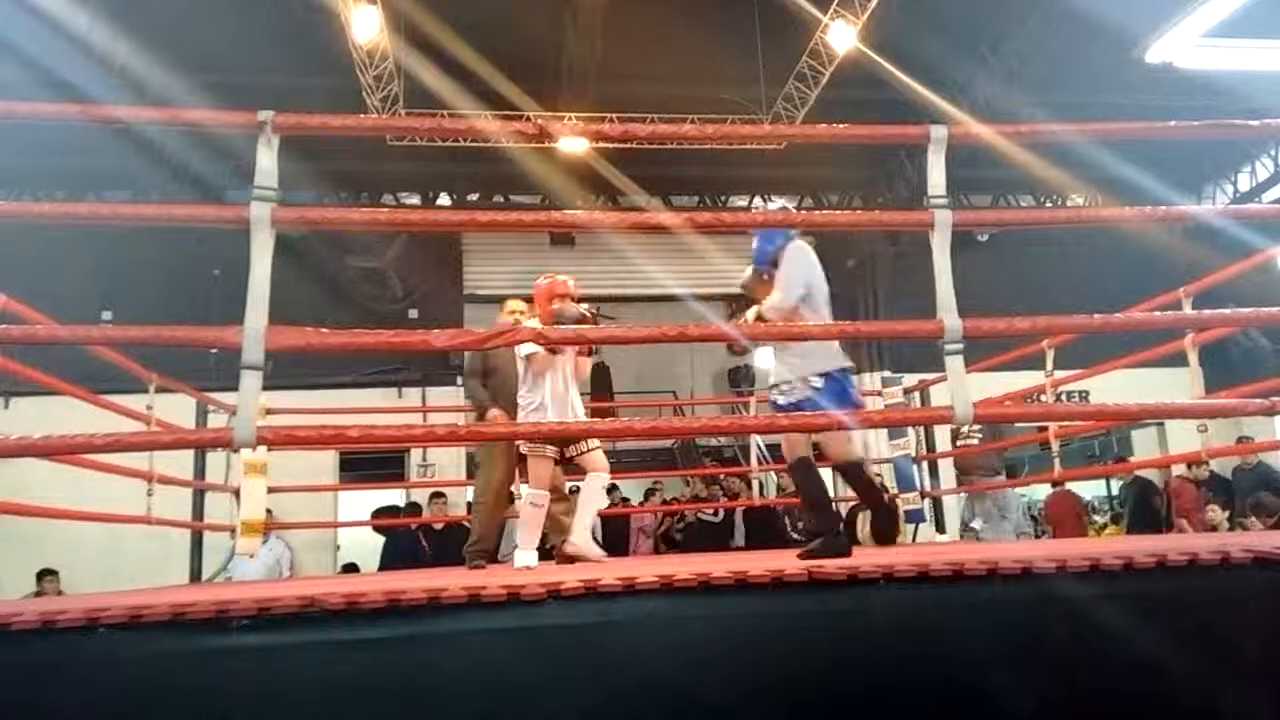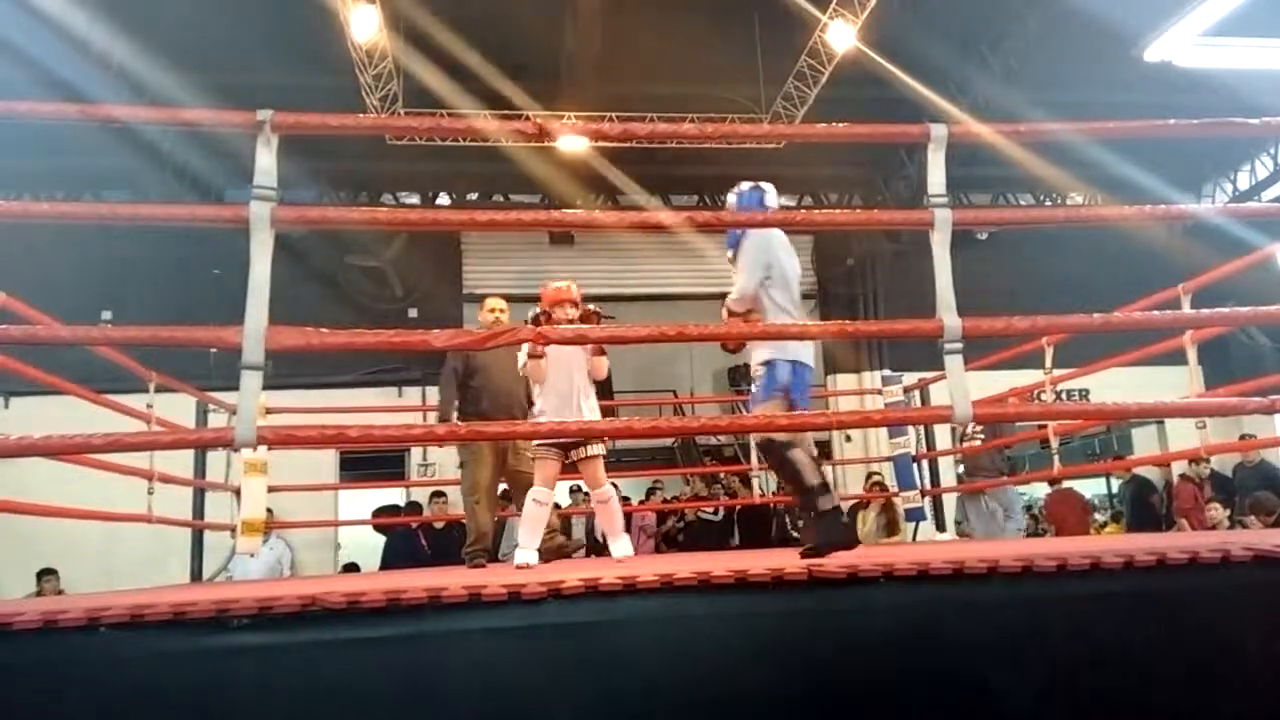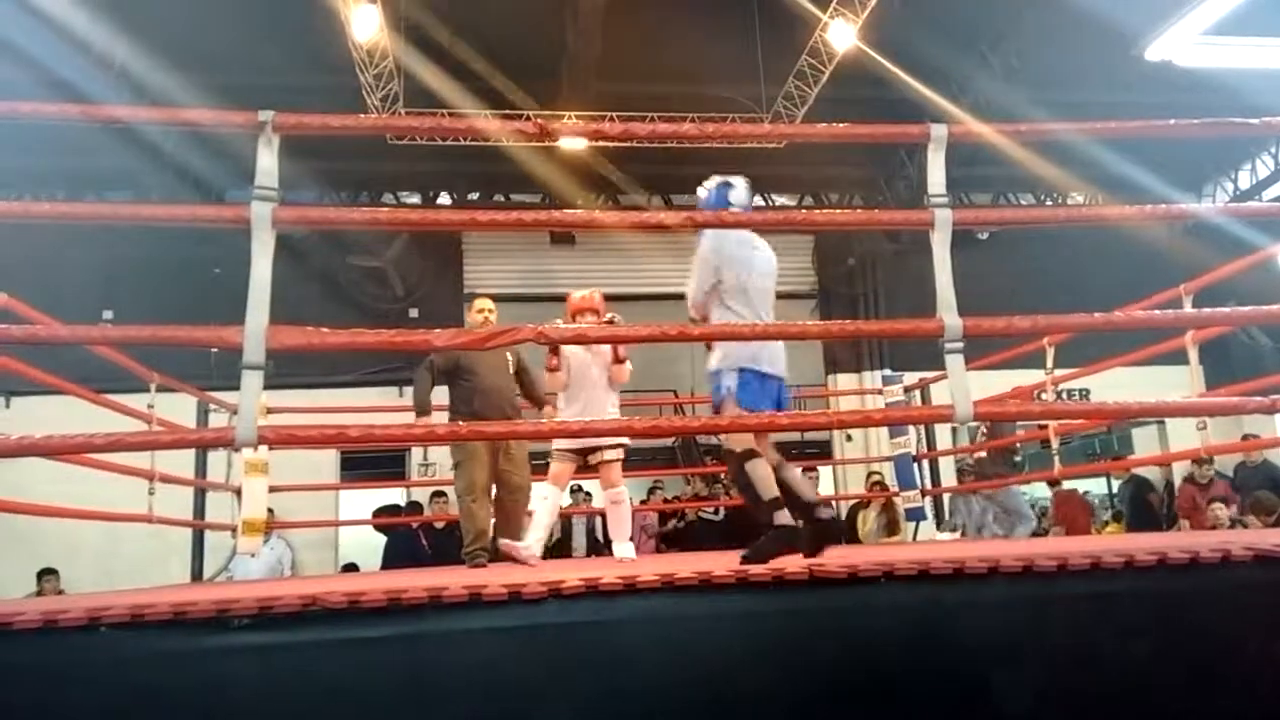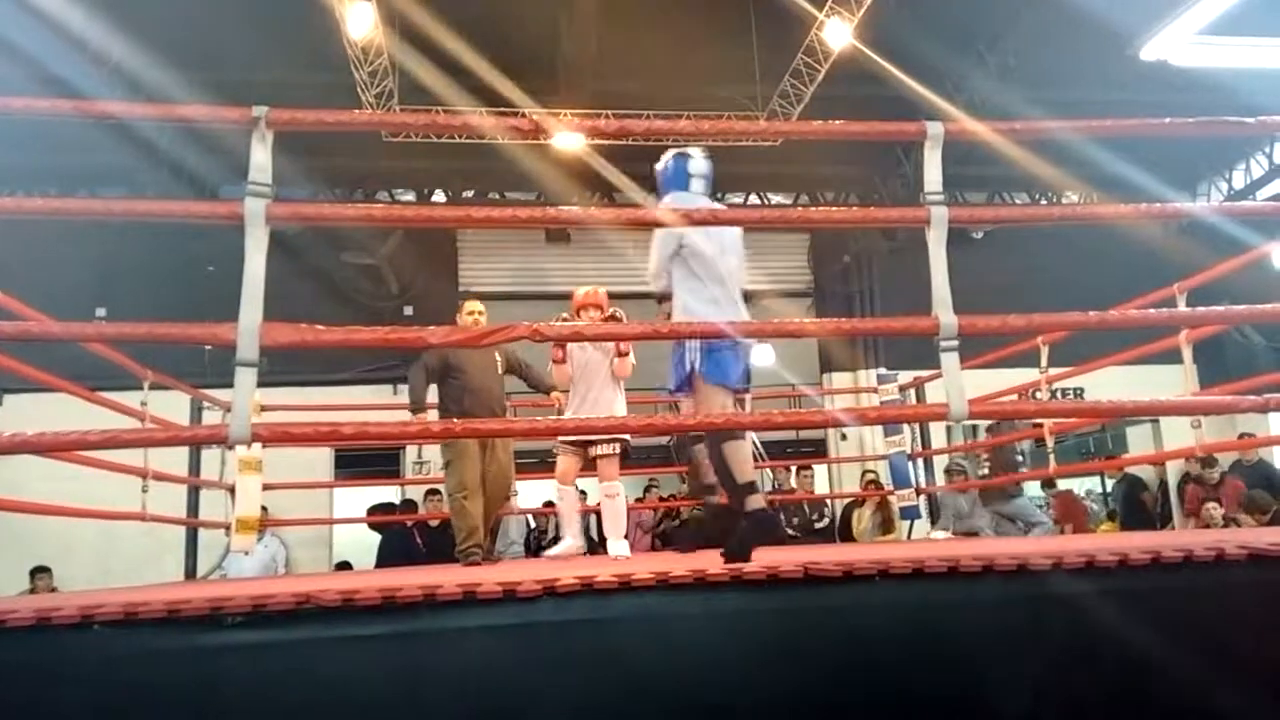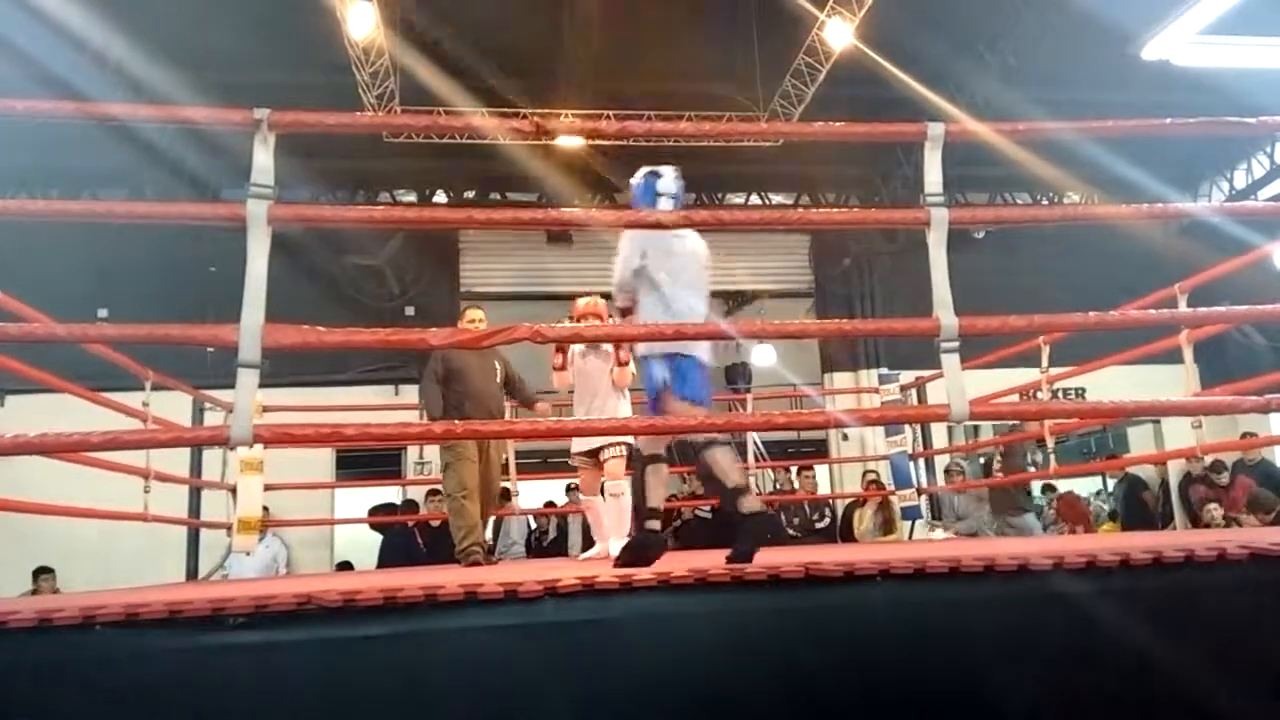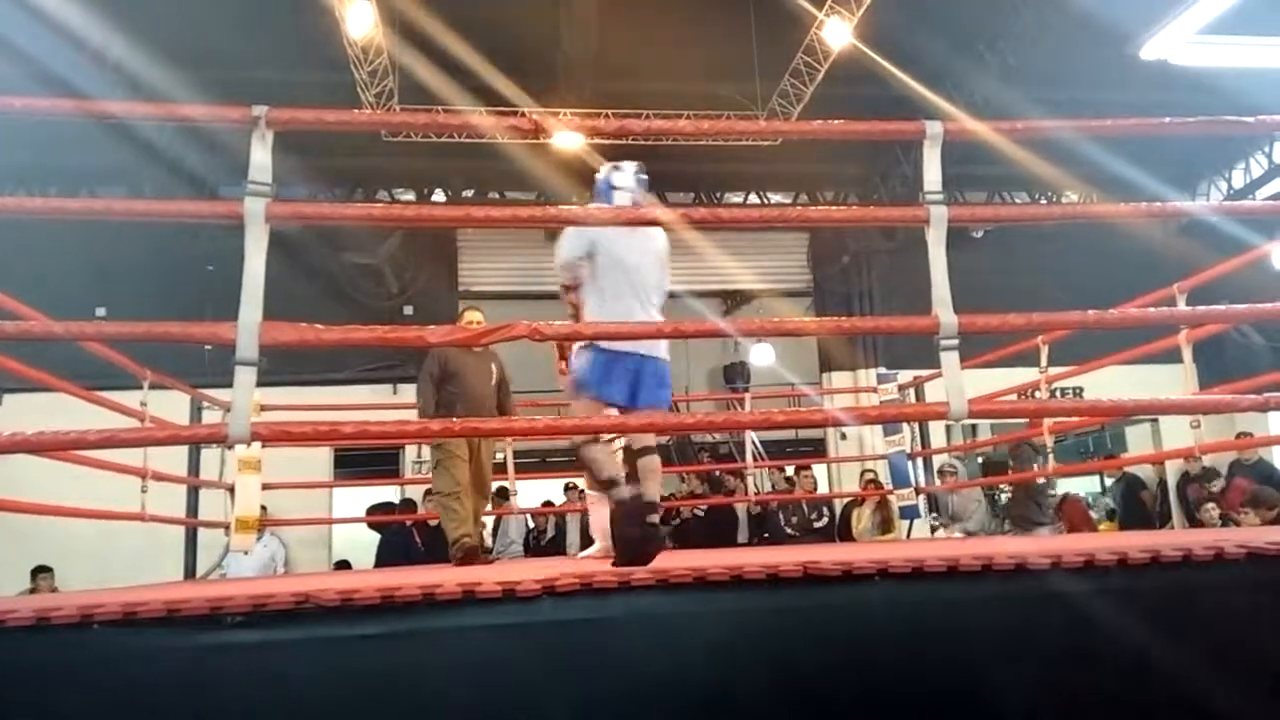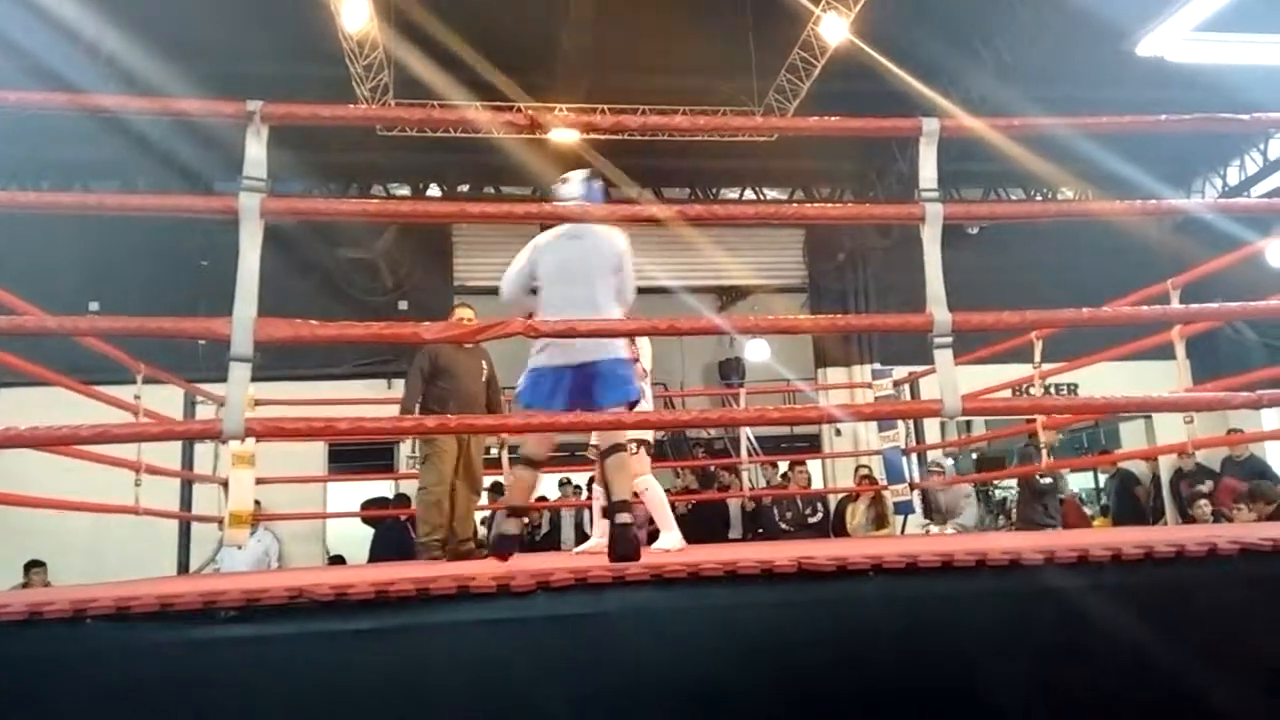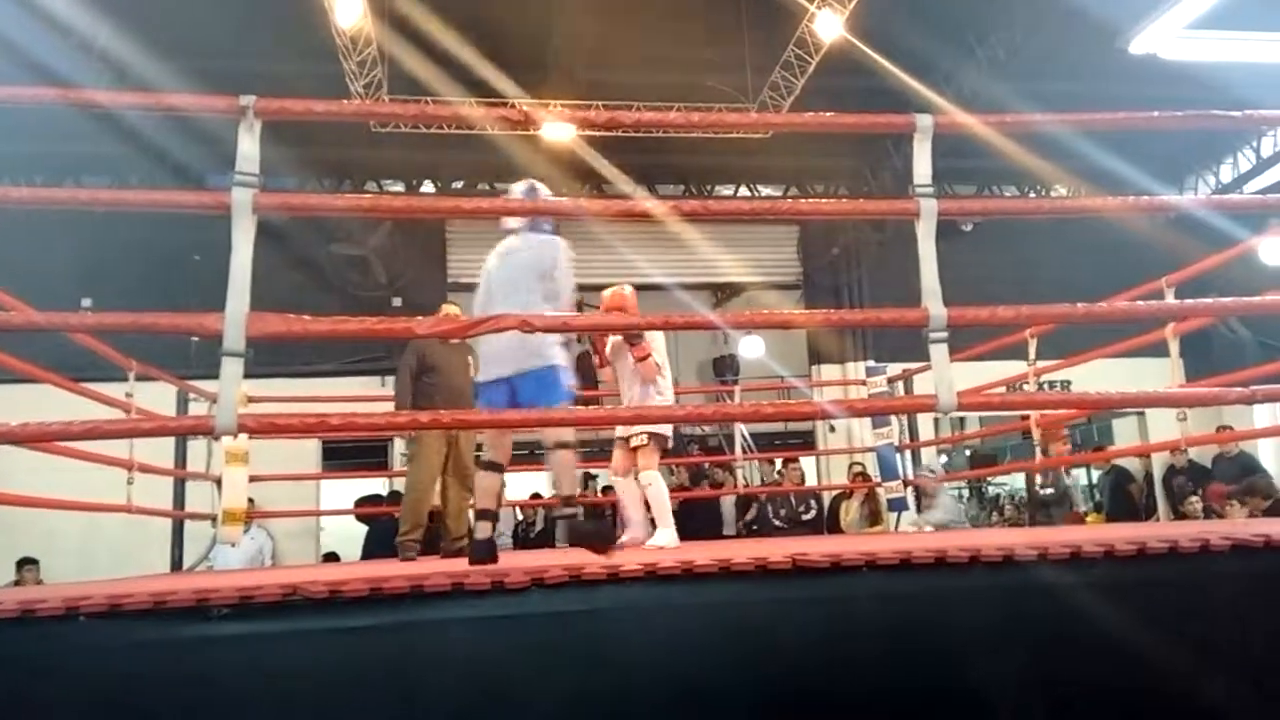
dt=0.2s
person 1, frame 1
left shoulder: (797, 252)
right shoulder: (777, 269)
left elbow: (781, 308)
right elbow: (769, 310)
left wrist: (755, 311)
left hip: (820, 370)
right hip: (788, 376)
left knee: (838, 452)
right knee: (795, 457)
left ankle: (880, 506)
right ankle: (829, 533)
person 1, frame 2
left shoulder: (760, 236)
right shoulder: (778, 245)
left elbow: (741, 298)
left wrist: (732, 307)
left hip: (781, 355)
right hip: (783, 355)
left knee: (772, 437)
right knee: (795, 448)
left ankle: (827, 513)
right ankle: (832, 526)
person 1, frame 3
left shoulder: (716, 237)
right shoulder: (761, 249)
left elbow: (697, 302)
left wrist: (708, 323)
right wrist: (717, 322)
left hip: (739, 358)
right hip: (768, 358)
left knee: (738, 446)
right knee: (762, 449)
left ankle: (782, 525)
right ankle: (818, 517)
person 1, frame 4
left shoulder: (674, 207)
right shoulder: (728, 222)
left elbow: (661, 269)
left wrist: (671, 295)
right hip: (731, 329)
left knee: (718, 421)
right knee: (711, 422)
left ankle: (757, 512)
person 1, frame 5
left shoulder: (641, 228)
right shoulder: (695, 241)
left elbow: (623, 282)
left wrist: (627, 310)
left hip: (666, 347)
right hip: (694, 346)
left knee: (696, 435)
right knee: (651, 441)
left ankle: (752, 512)
right ankle: (650, 532)
person 1, frame 6
left shoulder: (590, 222)
right shoulder: (657, 236)
left elbow: (566, 260)
left wrist: (576, 290)
left hip: (608, 339)
right hip: (649, 343)
right knee: (643, 436)
left ankle: (622, 502)
right ankle: (652, 523)
person 1, frame 7
left shoulder: (541, 243)
right shoulder: (615, 239)
left elbow: (510, 291)
right elbow: (624, 297)
left hip: (554, 352)
right hip: (604, 350)
left knee: (536, 444)
right knee: (613, 441)
left ankle: (508, 531)
right ankle: (623, 527)
person 1, frame 8
left shoulder: (495, 258)
right shoulder: (551, 247)
left elbow: (481, 310)
right elbow: (562, 303)
left hip: (494, 359)
right hip: (537, 356)
left knee: (495, 449)
right knee: (560, 436)
left ankle: (482, 539)
right ankle: (572, 520)
person 2, frame 1
right shoulder: (486, 347)
right elbow: (471, 380)
right wrist: (487, 408)
left knee: (552, 486)
right knee: (491, 491)
right ankle: (479, 552)
person 2, frame 2
left shoulder: (518, 347)
right shoulder: (466, 347)
left elbow: (531, 387)
right elbow: (448, 382)
right wrist: (446, 418)
left knee: (530, 484)
right knee: (479, 492)
left ankle: (550, 540)
right ankle: (477, 551)
person 2, frame 3
left shoulder: (507, 348)
right shoulder: (456, 347)
left elbow: (525, 376)
right elbow: (425, 373)
left wrist: (543, 402)
right wrist: (423, 411)
left knee: (518, 486)
right knee: (474, 490)
right ankle: (476, 550)
person 2, frame 4
left shoulder: (497, 350)
right shoulder: (445, 347)
left elbow: (523, 369)
right elbow: (419, 374)
left wrist: (548, 388)
right wrist: (419, 408)
left knee: (498, 489)
right knee: (464, 489)
left ankle: (481, 543)
right ankle: (469, 549)
person 2, frame 5
left shoulder: (496, 356)
right shoulder: (447, 352)
left elbow: (516, 384)
right elbow: (430, 385)
left wrist: (535, 402)
right wrist: (435, 419)
left knee: (487, 492)
right knee: (463, 490)
left ankle: (475, 547)
right ankle: (469, 550)
person 2, frame 6
left shoulder: (492, 358)
right shoulder: (443, 352)
left elbow: (503, 392)
right elbow: (426, 385)
right wrist: (427, 418)
left hip: (483, 435)
left knee: (479, 491)
right knee: (452, 488)
left ankle: (472, 547)
right ankle: (461, 544)
person 2, frame 7
left shoulder: (483, 355)
right shoulder: (434, 349)
left elbow: (493, 391)
right elbow: (415, 381)
right wrist: (407, 413)
left hip: (473, 431)
left knee: (468, 487)
right knee: (436, 484)
left ankle: (461, 544)
right ankle: (430, 543)
person 2, frame 8
left shoulder: (468, 352)
right shoulder: (421, 345)
right elbow: (404, 378)
right wrist: (402, 411)
left hip: (462, 427)
right hip: (428, 426)
left knee: (460, 485)
right knee: (421, 483)
left ankle: (455, 542)
right ankle: (409, 542)
person 3, frame 1
right shoulder: (531, 331)
left elbow: (581, 372)
right elbow: (539, 365)
left hip: (572, 416)
right hip: (539, 417)
left knee: (599, 467)
right knee: (539, 482)
left ankle: (579, 537)
right ankle: (525, 550)
person 3, frame 2
right shoulder: (537, 340)
left elbow: (599, 372)
right elbow: (535, 375)
right wrist: (536, 337)
left hip: (585, 420)
right hip: (549, 421)
left knee: (597, 480)
right knee: (542, 483)
left ankle: (618, 540)
right ankle: (526, 550)
person 3, frame 3
left shoulder: (610, 344)
right shoulder: (564, 347)
left elbow: (621, 378)
right elbow: (554, 386)
left wrist: (618, 344)
right wrist: (554, 351)
left knee: (613, 483)
right knee: (555, 480)
left ankle: (622, 544)
right ankle: (533, 545)
person 3, frame 4
left shoulder: (615, 340)
right shoulder: (570, 342)
left elbow: (623, 372)
right elbow: (561, 379)
left wrist: (621, 337)
right wrist: (560, 343)
left hip: (609, 419)
right hip: (576, 420)
left knee: (608, 477)
right knee: (564, 477)
left ankle: (616, 541)
right ankle: (572, 539)
person 3, frame 5
left shoulder: (615, 348)
right shoulder: (573, 351)
left elbow: (623, 382)
right elbow: (562, 385)
left wrist: (621, 348)
right wrist: (560, 350)
left knee: (616, 480)
right knee: (588, 488)
left ankle: (619, 540)
right ankle: (603, 542)
person 3, frame 6
left shoulder: (619, 344)
right shoulder: (579, 349)
left elbow: (629, 375)
right elbow: (571, 380)
right wrist: (563, 354)
left hip: (620, 419)
right hip: (594, 418)
left knee: (625, 472)
right knee: (593, 482)
left ankle: (641, 524)
right ankle: (603, 541)
person 3, frame 7
left shoulder: (637, 339)
left elbow: (638, 373)
left wrist: (628, 345)
left knee: (639, 474)
left ankle: (671, 533)
right ankle: (600, 538)
person 3, frame 8
left shoulder: (650, 331)
right shoulder: (613, 339)
left elbow: (651, 372)
right elbow: (611, 378)
left wrist: (635, 340)
right wrist: (598, 348)
left hip: (654, 408)
right hip: (631, 411)
left knee: (646, 467)
right knee: (619, 470)
left ankle: (666, 531)
right ankle: (635, 527)
